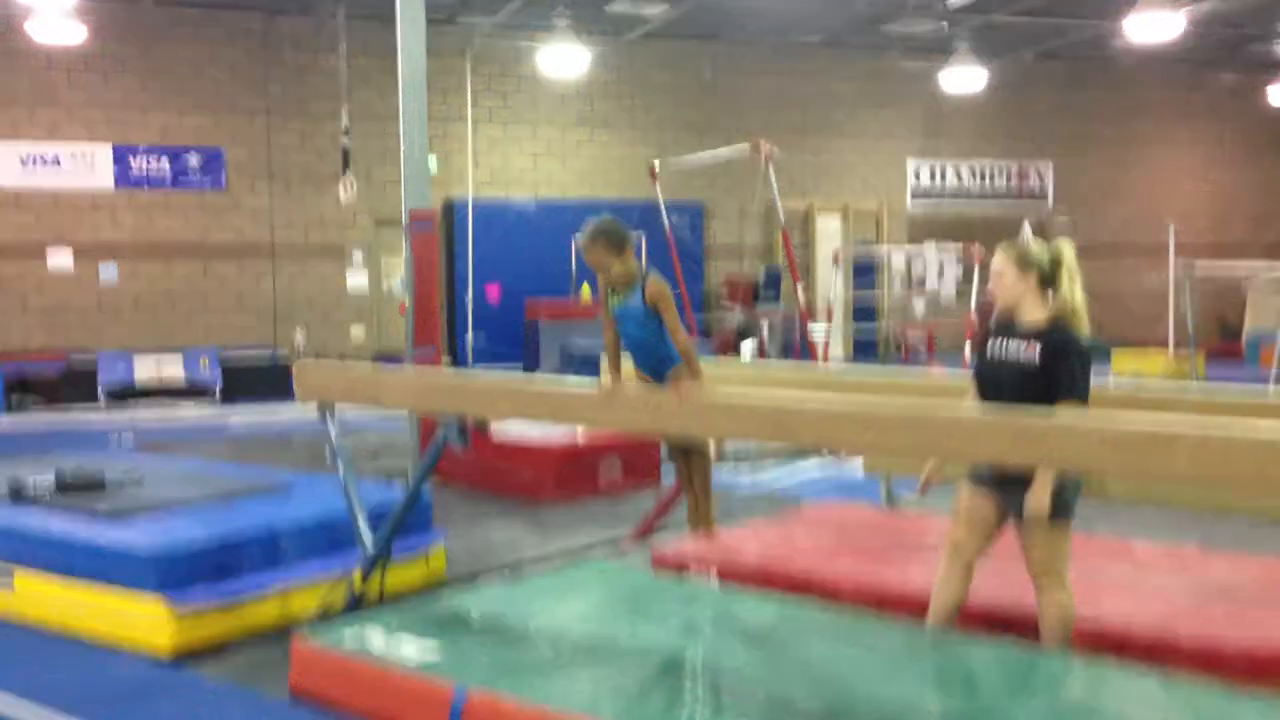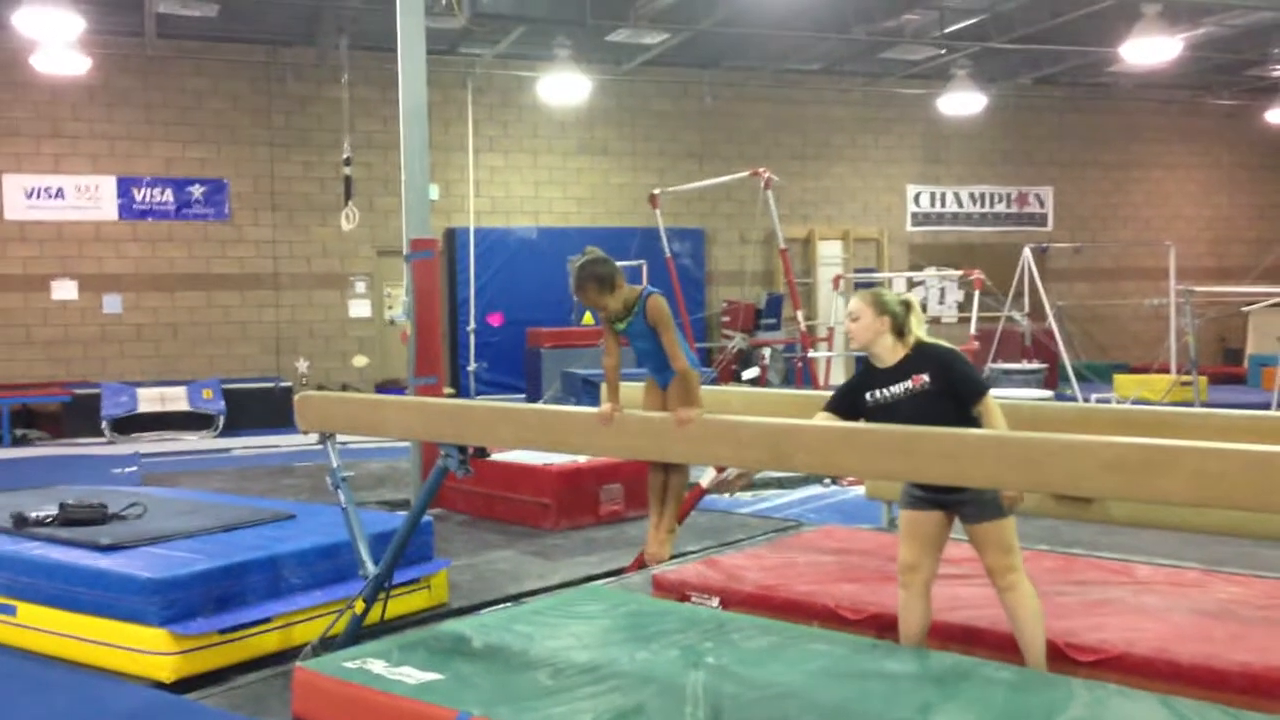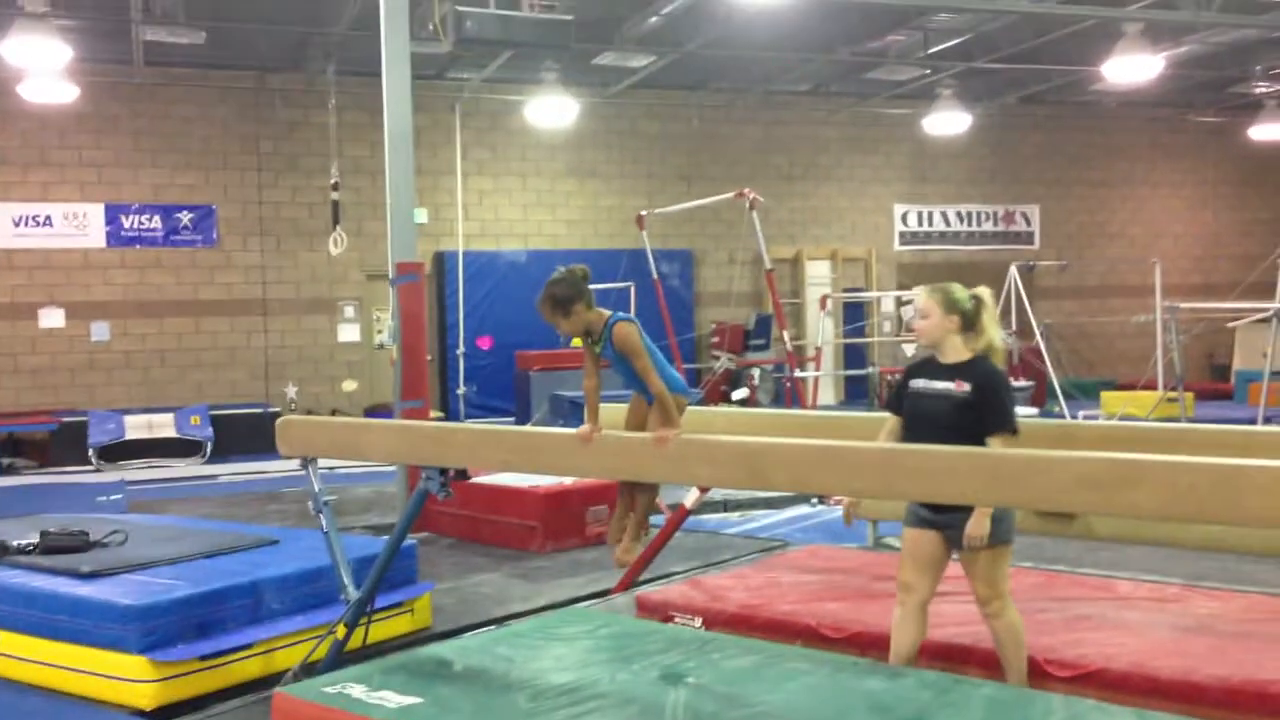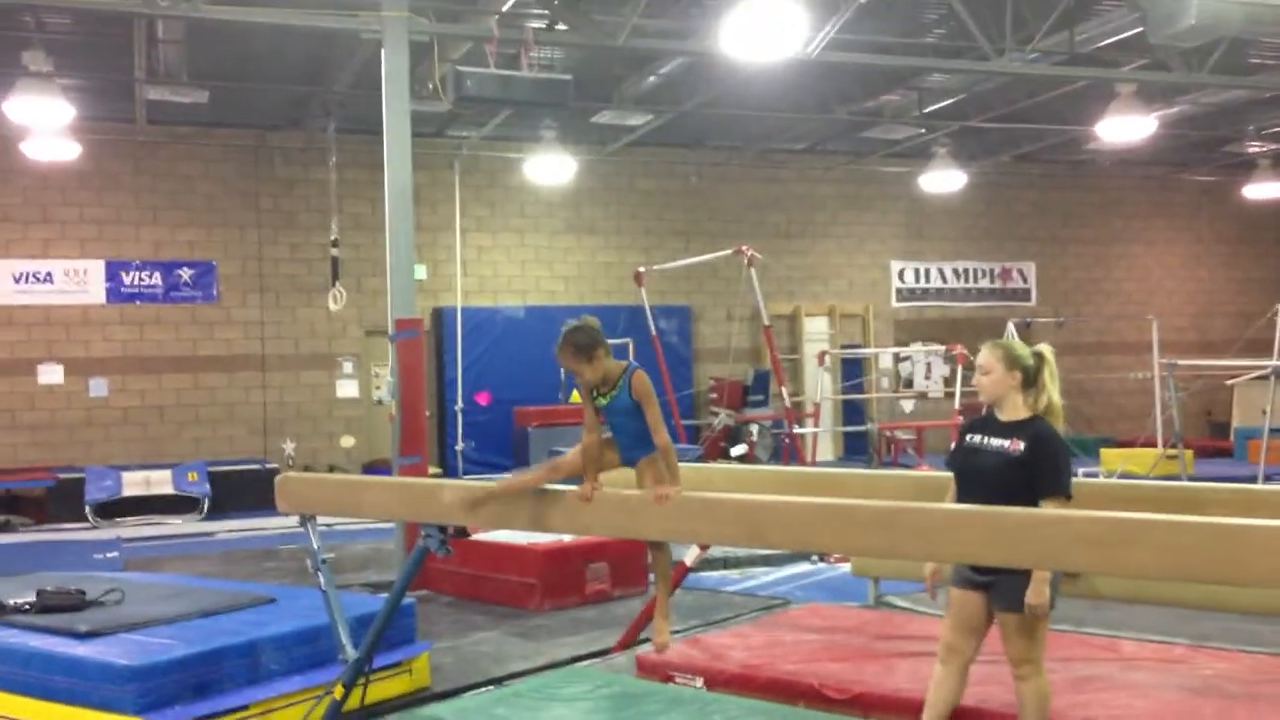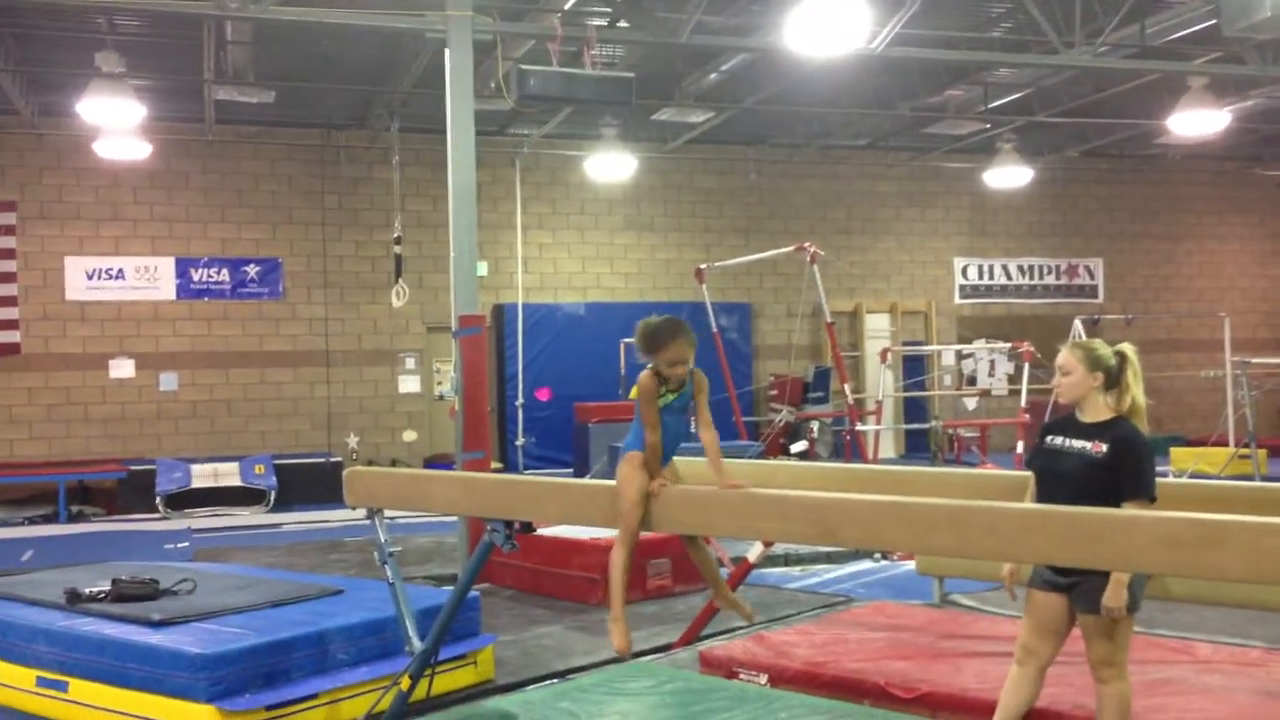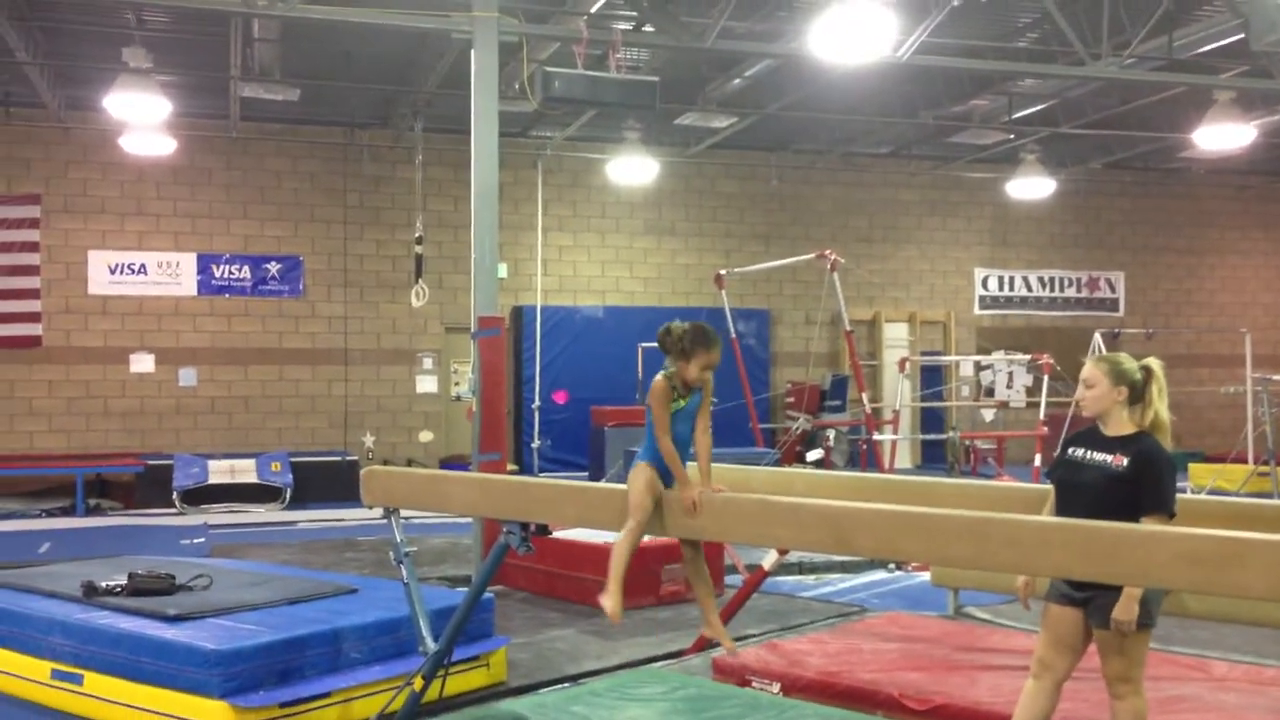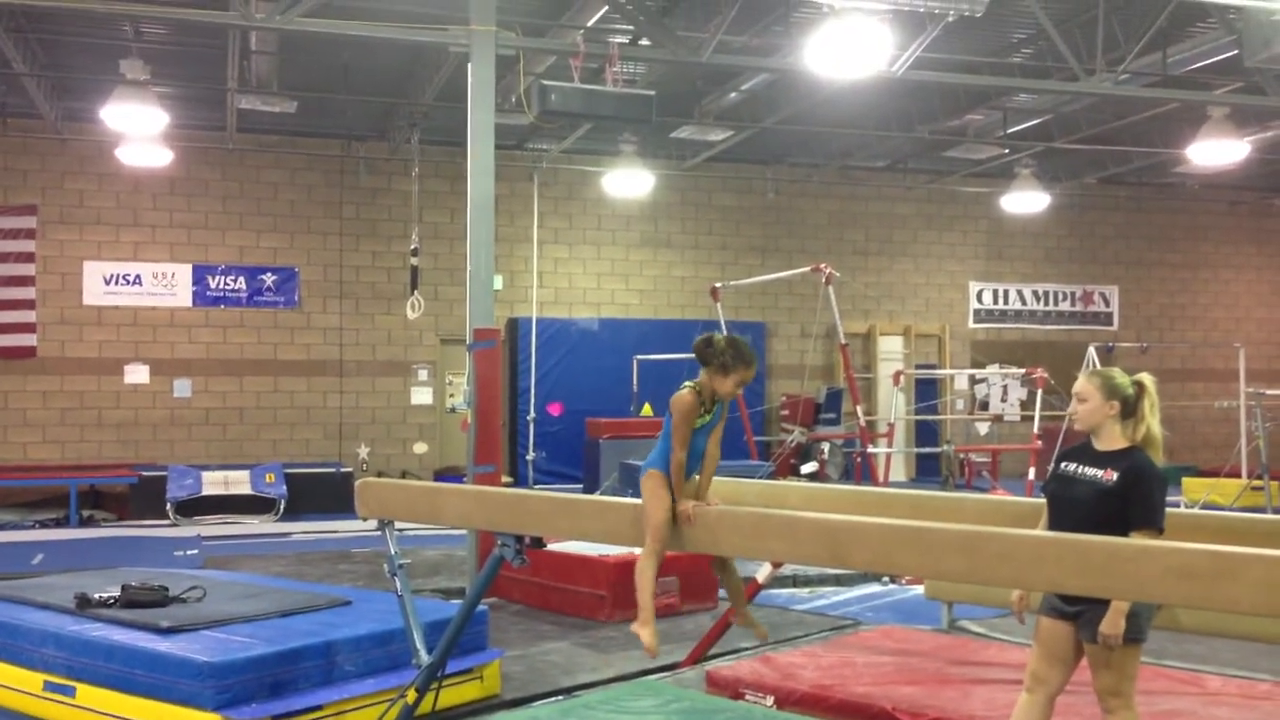
dt=0.7s
person 1, frame 1
left shoulder: (1063, 344)
right shoulder: (999, 336)
right elbow: (977, 405)
left wrist: (1041, 485)
right wrist: (940, 458)
left hip: (1038, 478)
right hip: (990, 471)
left knee: (1047, 579)
right knee: (956, 554)
person 1, frame 2
left shoulder: (939, 360)
right shoulder: (863, 384)
left elbow: (988, 410)
left hip: (976, 481)
right hip: (923, 488)
left knee: (1007, 575)
right knee: (911, 575)
person 1, frame 3
left shoulder: (988, 378)
right shoulder: (915, 374)
left elbow: (998, 452)
right elbow: (892, 434)
left wrist: (983, 512)
left hip: (975, 508)
right hip: (925, 505)
left knee: (993, 603)
right knee: (909, 593)
person 1, frame 4
left shoulder: (1043, 439)
right shoulder: (973, 430)
right elbow: (956, 496)
left wrist: (1041, 579)
left hip: (1019, 570)
right hip: (972, 564)
left knee: (1025, 665)
right knee: (951, 654)
person 1, frame 5
left shoulder: (1127, 440)
right shoulder: (1053, 431)
right elbow: (1034, 497)
left wrist: (1120, 582)
left hip: (1102, 572)
right hip: (1052, 565)
left knee: (1107, 669)
right knee: (1028, 656)
person 1, frame 6
left shoulder: (1149, 455)
right shoulder: (1076, 443)
right elbow: (1053, 509)
left wrist: (1132, 595)
left hip: (1119, 586)
right hip: (1069, 579)
left knee: (1123, 684)
right knee: (1044, 670)
person 1, frame 7
left shoulder: (1140, 470)
right shoulder: (1069, 458)
right elbow: (1048, 524)
left wrist: (1119, 610)
left hip: (1110, 600)
right hip: (1062, 594)
right knee: (1038, 683)
person 2, frame 1
left shoulder: (652, 285)
right shoulder: (606, 287)
left elbow: (678, 335)
right elbow: (611, 334)
left wrist: (695, 379)
right wrist: (614, 375)
left hip: (673, 369)
right hip: (645, 372)
left knee: (691, 438)
right knee: (671, 439)
left ankle: (705, 501)
right ankle: (691, 500)
person 2, frame 2
left shoulder: (653, 303)
right shoulder: (608, 312)
left elbow: (678, 357)
right elbow: (611, 357)
left wrist: (694, 404)
right wrist: (611, 401)
left hip: (681, 374)
right hip: (655, 377)
left ankle: (669, 525)
right ankle: (654, 521)
person 2, frame 3
left shoulder: (620, 329)
right shoulder: (588, 331)
left elbow: (653, 380)
right elbow: (591, 379)
left wrist: (672, 425)
right wrist: (592, 423)
left hip: (670, 391)
right hip: (644, 391)
left ankle: (633, 535)
right ankle: (621, 519)
person 2, frame 4
left shoulder: (636, 378)
right shoulder: (588, 386)
left elbow: (659, 432)
right elbow: (591, 433)
left wrist: (672, 482)
right wrist: (590, 480)
left hip: (647, 451)
right hip: (616, 444)
right knee: (556, 468)
left ankle: (662, 613)
right ankle: (481, 495)
person 2, frame 5
left shoulder: (694, 378)
right shoulder: (648, 381)
left elbow: (705, 428)
right elbow: (652, 431)
left wrist: (720, 475)
right wrist: (657, 476)
left hip: (663, 458)
right hip: (637, 454)
left knee: (688, 530)
right knee: (629, 531)
left ankle: (723, 593)
right ankle: (617, 615)
person 2, frame 6
left shoulder: (704, 384)
right shoulder: (661, 384)
left elbow: (702, 432)
right elbow: (663, 440)
left wrist: (705, 482)
right wrist: (684, 485)
left hip: (678, 471)
right hip: (649, 465)
left knee: (692, 548)
right knee: (639, 518)
left ankle: (712, 622)
right ankle: (612, 591)
person 2, frame 7
left shoulder: (722, 399)
right shoulder: (687, 399)
left elbow: (711, 449)
right elbow: (677, 454)
left wrist: (702, 496)
right wrist: (682, 499)
left hip: (686, 477)
right hip: (659, 474)
right knee: (657, 540)
left ankle: (740, 610)
right ankle: (645, 620)
